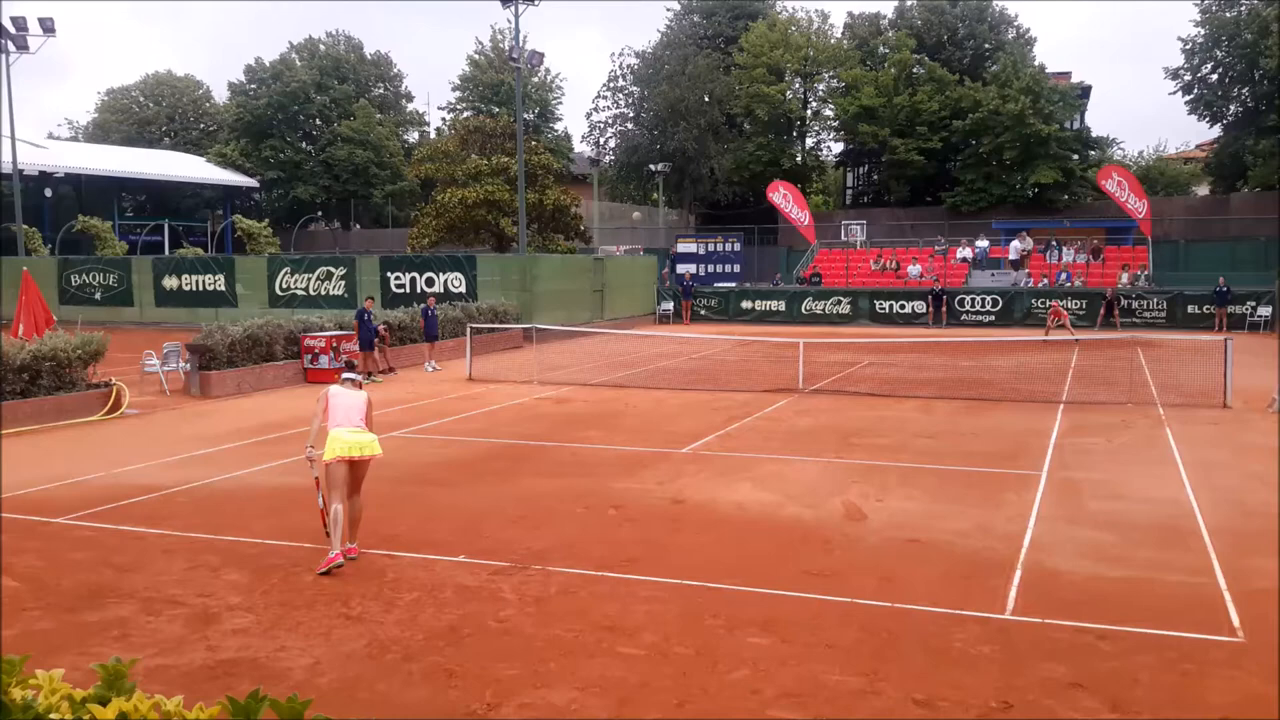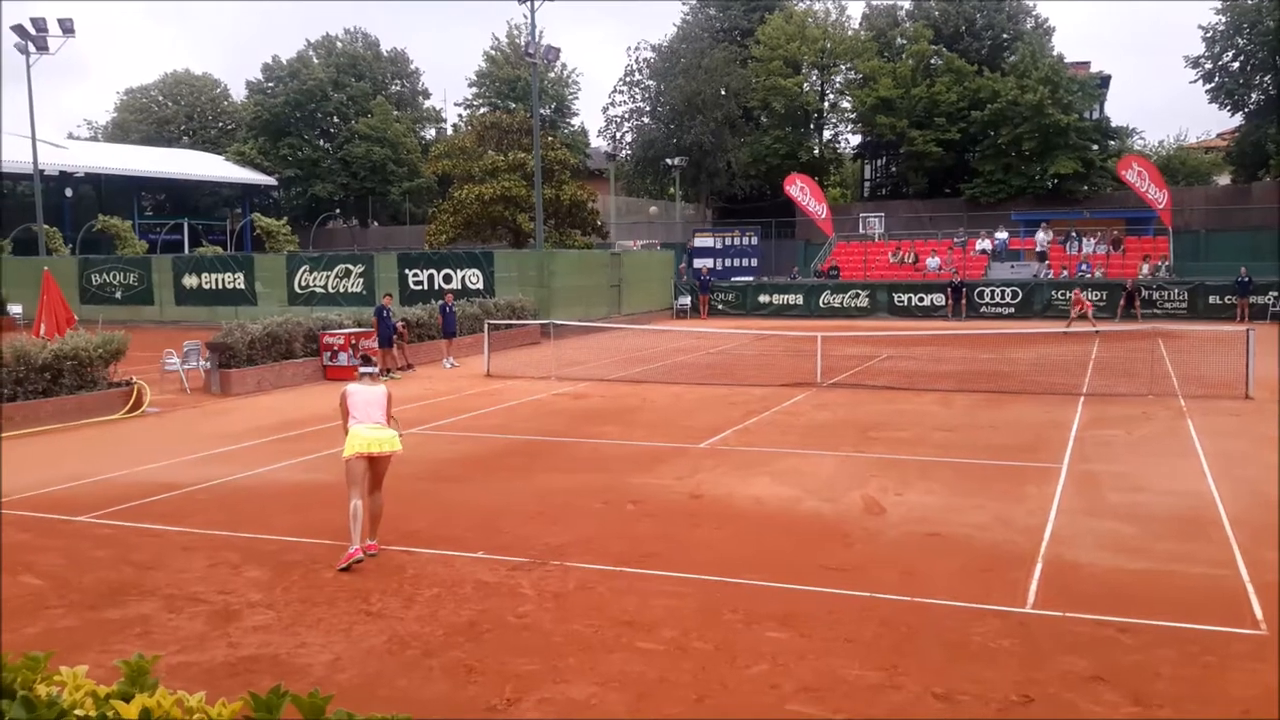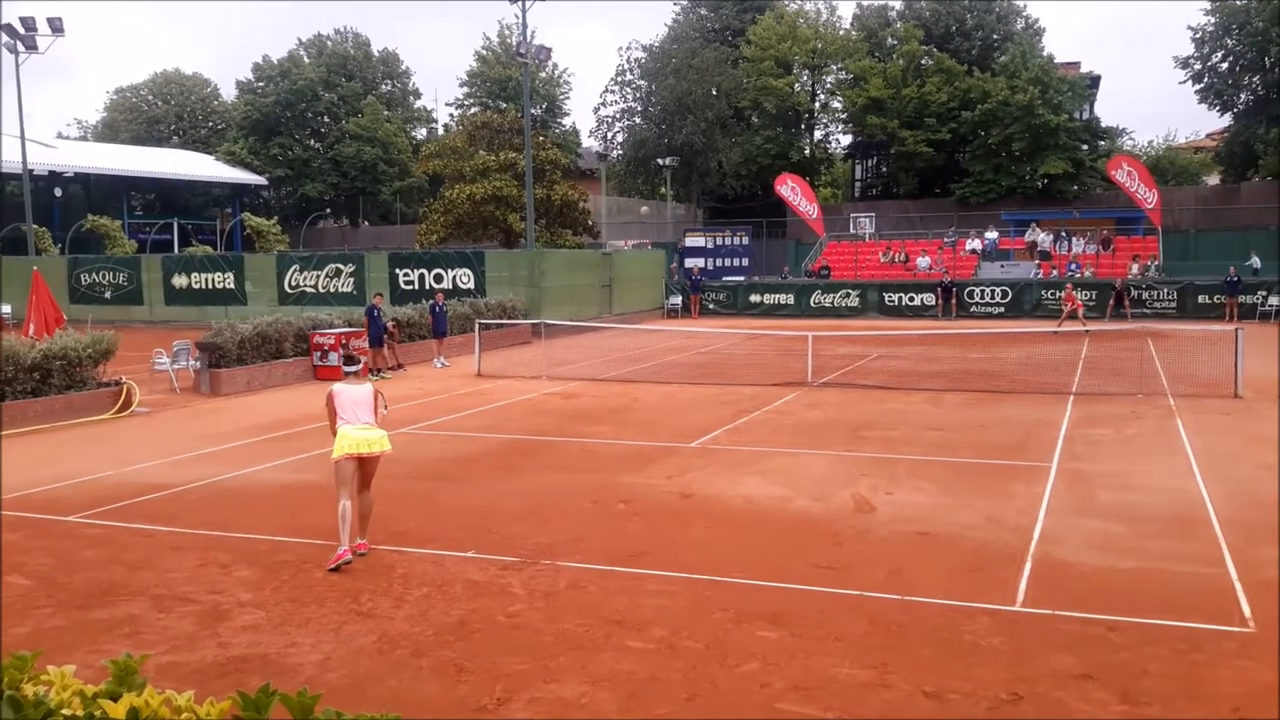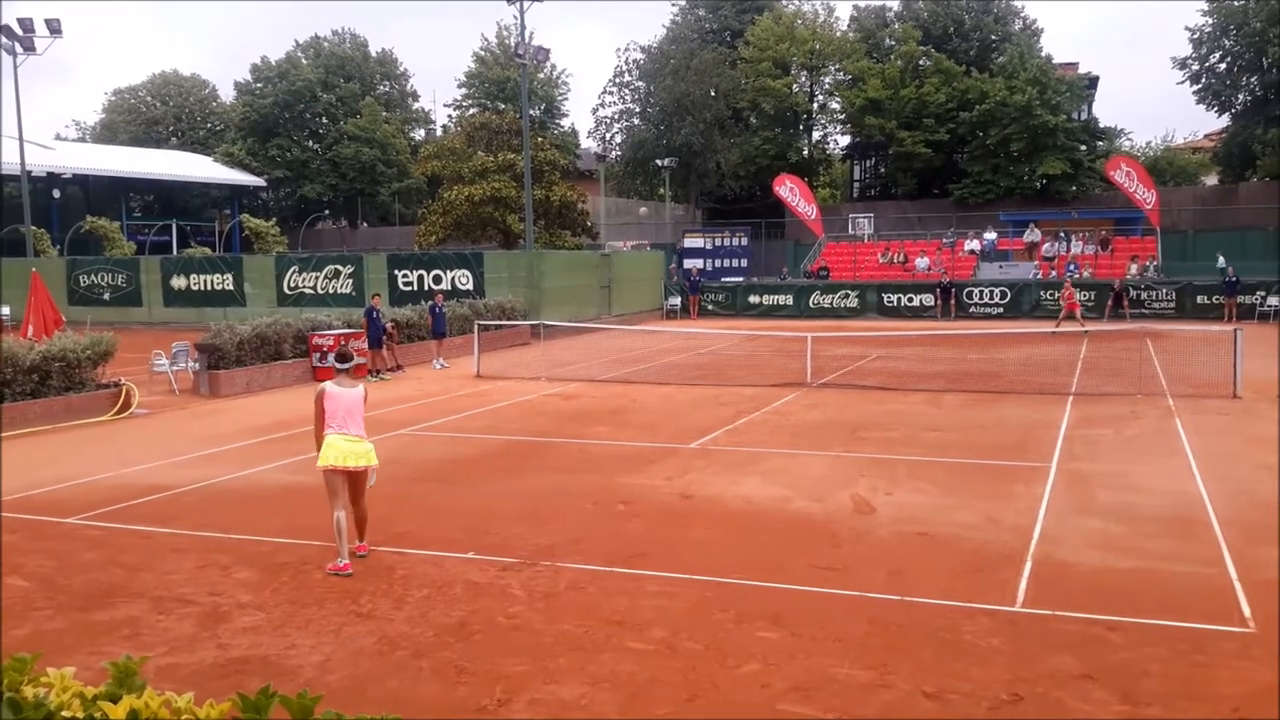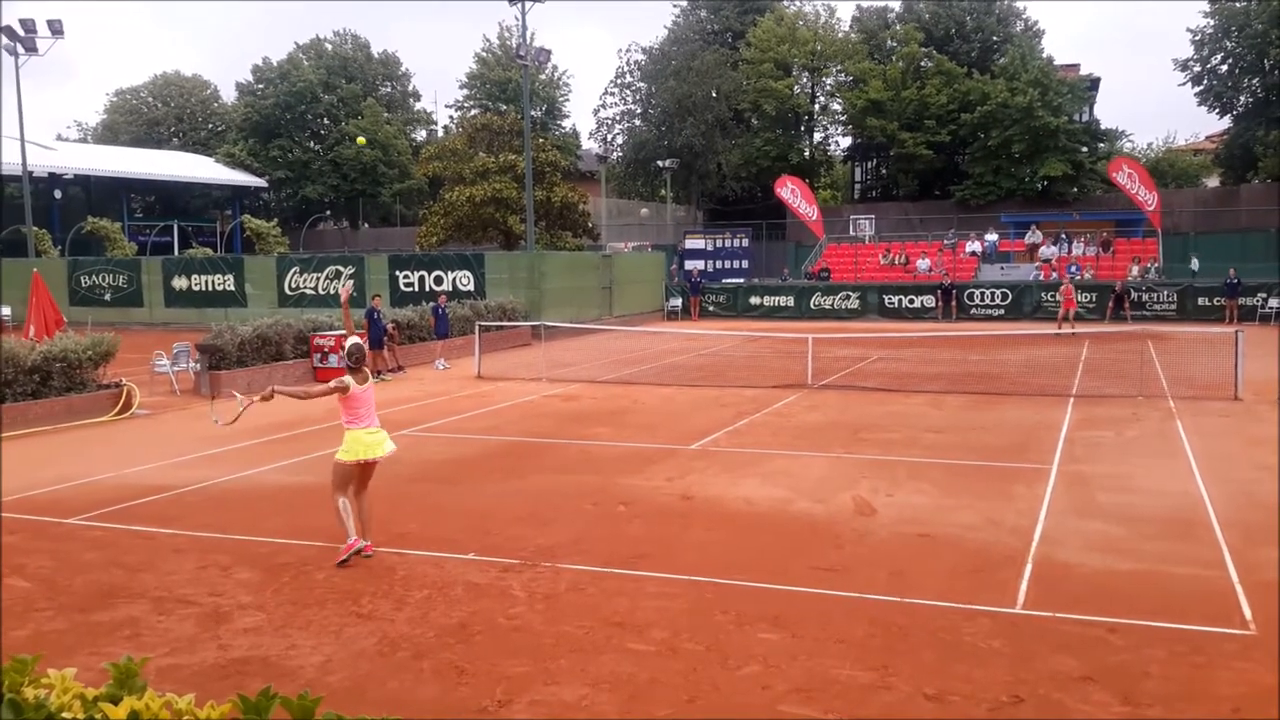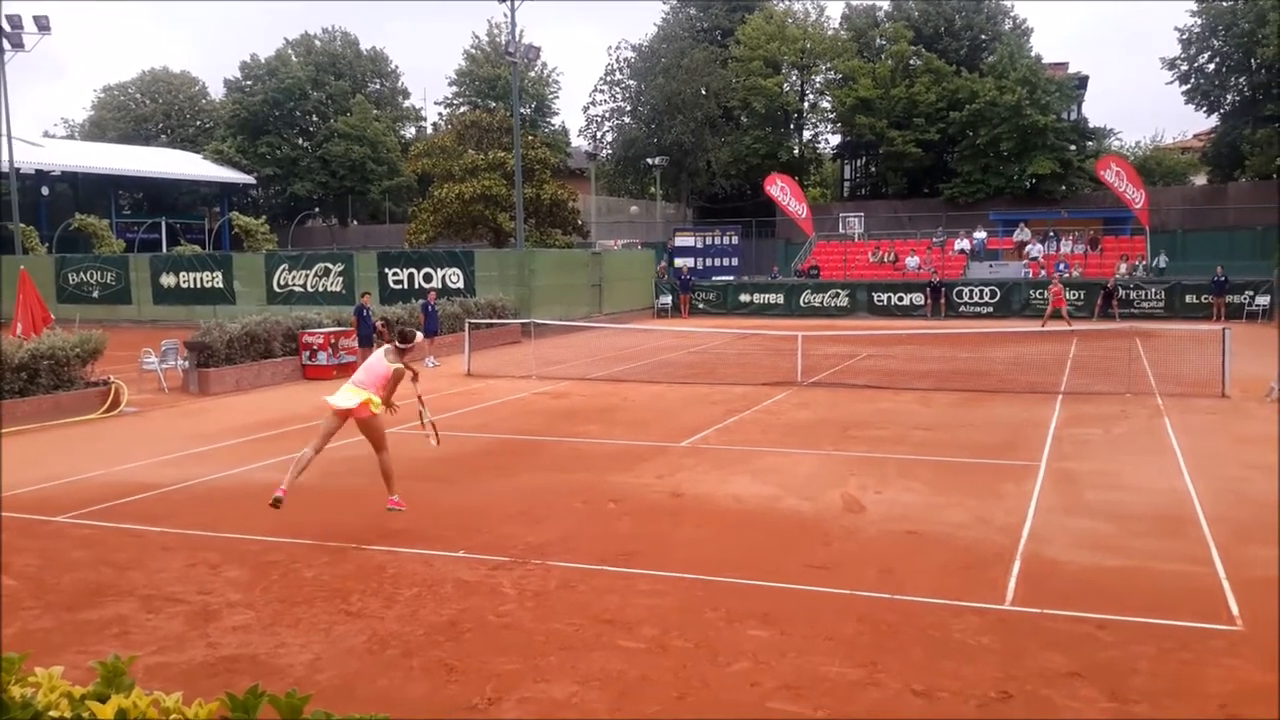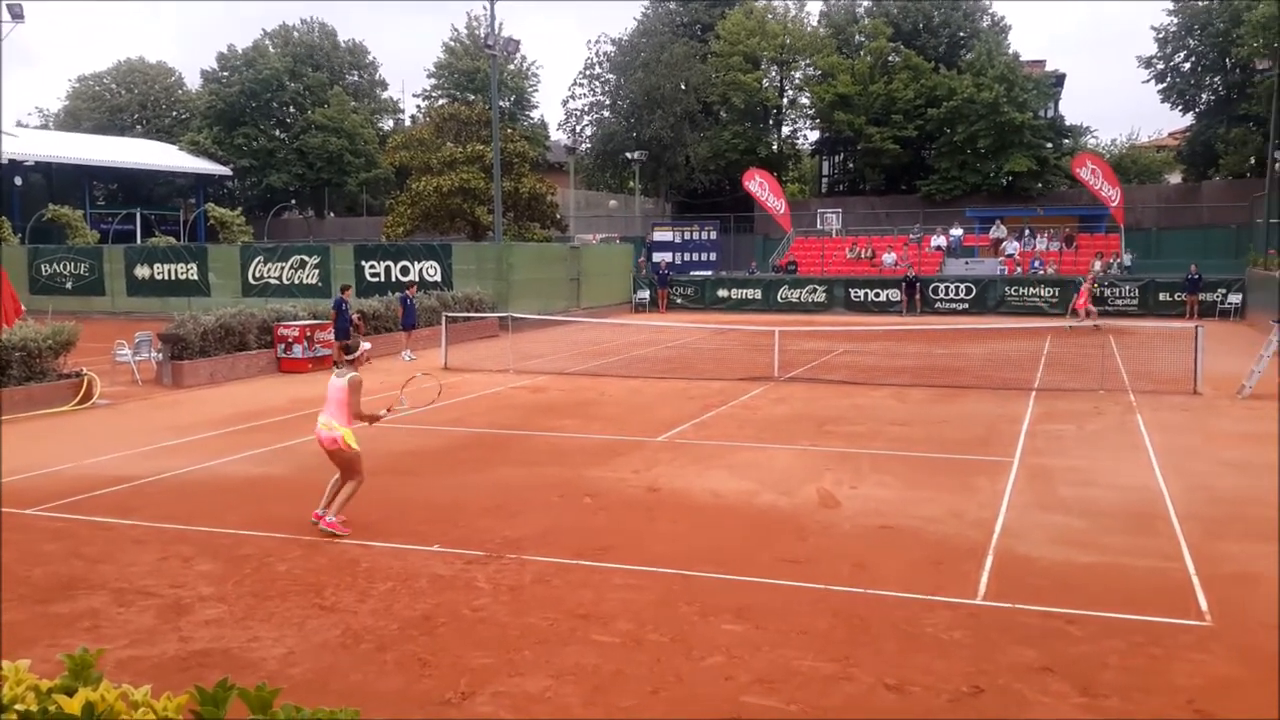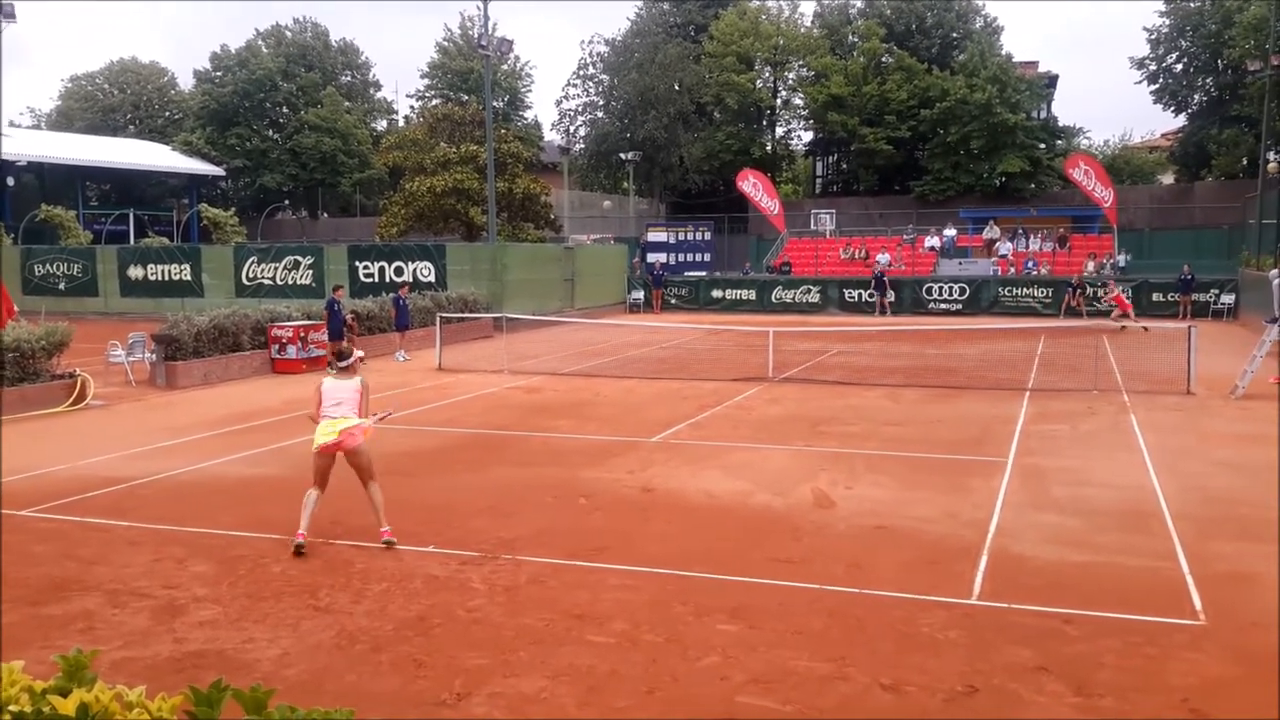
dt=0.7s
person 1, frame 1
left shoulder: (329, 391)
right shoulder: (365, 396)
left elbow: (317, 418)
left wrist: (310, 446)
left hip: (339, 440)
right hip: (364, 441)
left knee: (336, 499)
right knee: (354, 495)
left ankle: (336, 552)
right ankle: (352, 546)
person 1, frame 2
left shoulder: (347, 390)
right shoulder: (384, 390)
left elbow: (346, 424)
left hip: (359, 437)
right hip: (384, 436)
left knee: (356, 495)
right knee: (375, 491)
left ankle: (355, 547)
right ankle: (372, 542)
person 1, frame 3
left shoulder: (333, 390)
right shoulder: (371, 388)
left elbow: (332, 426)
left hip: (347, 438)
right hip: (373, 436)
left knee: (344, 496)
right knee: (364, 490)
left ankle: (344, 548)
right ankle: (362, 542)
person 1, frame 4
left shoulder: (323, 389)
right shoulder: (361, 389)
left elbow: (319, 426)
left wrist: (320, 451)
left hip: (335, 447)
right hip: (360, 447)
left knee: (338, 506)
right knee: (358, 501)
left ankle: (343, 561)
right ankle: (361, 544)
person 1, frame 5
left shoulder: (343, 384)
right shoulder: (367, 374)
left elbow: (306, 393)
right elbow: (353, 336)
left wrist: (275, 390)
right wrist: (345, 305)
left hip: (356, 442)
right hip: (375, 440)
left knee: (340, 494)
right knee: (360, 492)
left ankle: (353, 539)
right ankle: (366, 543)
person 1, frame 6
left shoulder: (384, 349)
right shoulder: (399, 370)
right elbow: (385, 399)
left wrist: (409, 368)
right wrist: (388, 403)
left hip: (346, 396)
right hip: (364, 404)
left knee: (314, 447)
right knee: (382, 451)
left ankle: (283, 489)
right ankle: (393, 498)
person 1, frame 7
left shoulder: (335, 375)
right shoulder: (354, 378)
right elbow: (356, 413)
left wrist: (364, 416)
right wrist: (374, 417)
left hip: (322, 430)
right hip: (338, 434)
left knee: (345, 474)
right knee: (356, 477)
left ankle: (321, 512)
right ankle: (330, 518)
person 1, frame 8
left shoulder: (323, 382)
right shoulder: (361, 382)
left elbow: (314, 415)
right elbow: (364, 416)
right wrist: (361, 422)
left hip: (325, 434)
right hip: (351, 433)
left knee: (317, 488)
right knee: (370, 482)
left ankle: (301, 534)
right ankle: (384, 530)
